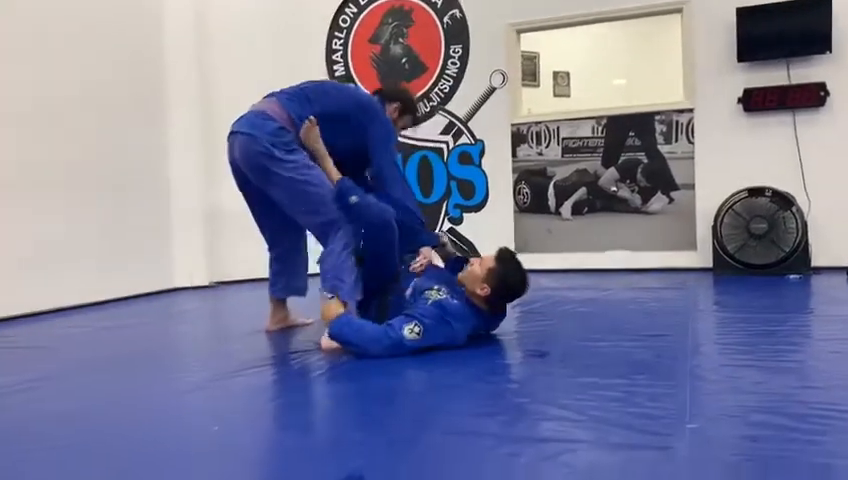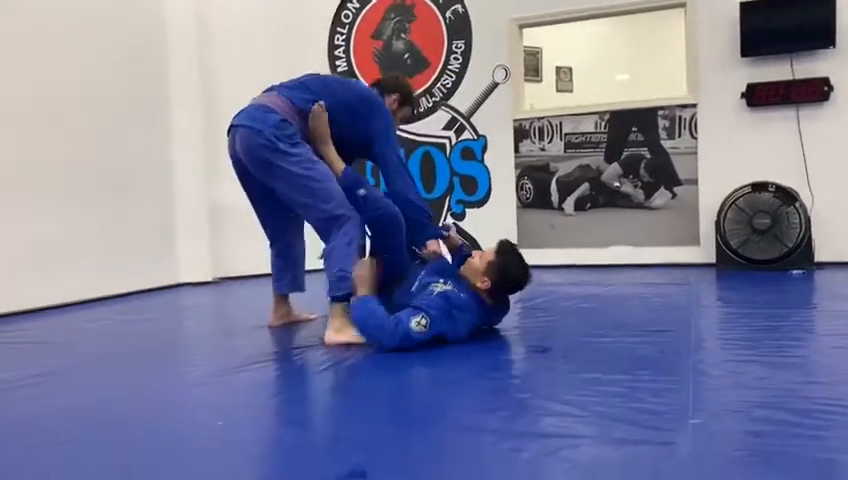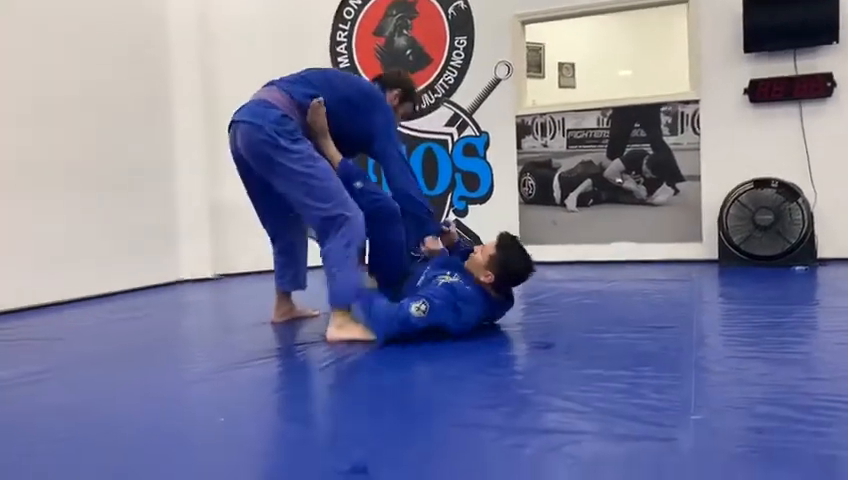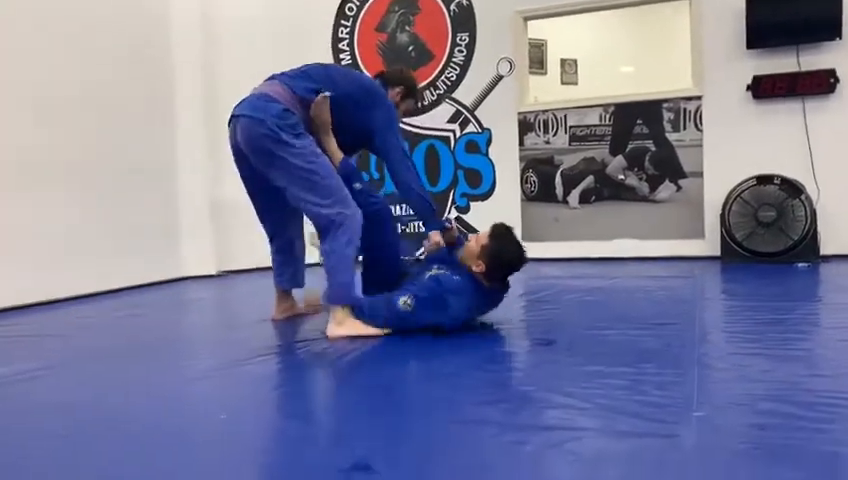
dt=0.1s
person 1, frame 1
left shoulder: (353, 107)
right shoulder: (375, 118)
left elbow: (353, 177)
right elbow: (393, 186)
right wrist: (424, 241)
left hip: (241, 137)
right hip: (270, 142)
left knee: (285, 232)
right knee: (342, 225)
left ankle: (279, 313)
person 1, frame 2
left shoulder: (348, 97)
right shoulder: (375, 110)
right elbow: (397, 177)
right wrist: (428, 233)
left hip: (241, 130)
right hip: (272, 135)
left knee: (284, 225)
right knee: (344, 220)
left ankle: (281, 309)
right ankle: (339, 323)
person 1, frame 3
left shoulder: (349, 93)
right shoulder: (376, 105)
right elbow: (398, 173)
right wrist: (429, 229)
left hip: (242, 126)
right hip: (272, 131)
left knee: (285, 223)
right knee: (344, 219)
left ankle: (284, 305)
right ankle: (340, 321)
person 1, frame 4
left shoulder: (353, 90)
right shoulder: (377, 102)
right elbow: (402, 169)
right wrist: (434, 226)
left hip: (243, 122)
right hip: (273, 126)
left knee: (281, 219)
right knee: (342, 217)
left ankle: (285, 302)
right ankle: (339, 317)
person 2, frame 1
left shoulder: (443, 316)
right shoulder: (490, 312)
left elbow: (381, 342)
left wrist: (337, 319)
right wrist: (450, 255)
right hip: (404, 284)
left knee: (379, 221)
left ankle: (325, 162)
person 2, frame 2
left shoulder: (447, 305)
right shoulder: (495, 303)
left elbow: (387, 335)
right elbow: (469, 268)
left wrist: (362, 294)
right wrist: (458, 249)
left hip: (390, 296)
left knee: (387, 217)
left ankle: (326, 149)
person 2, frame 3
left shoulder: (451, 297)
right shoulder: (498, 297)
left elbow: (388, 321)
right elbow: (469, 264)
left wrist: (366, 293)
right wrist: (454, 245)
left hip: (392, 296)
left knee: (384, 211)
left ankle: (326, 144)
person 2, frame 4
left shoulder: (442, 289)
right shoulder: (491, 291)
left elbow: (381, 314)
right wrist: (452, 242)
left knee: (376, 213)
left ankle: (328, 141)
